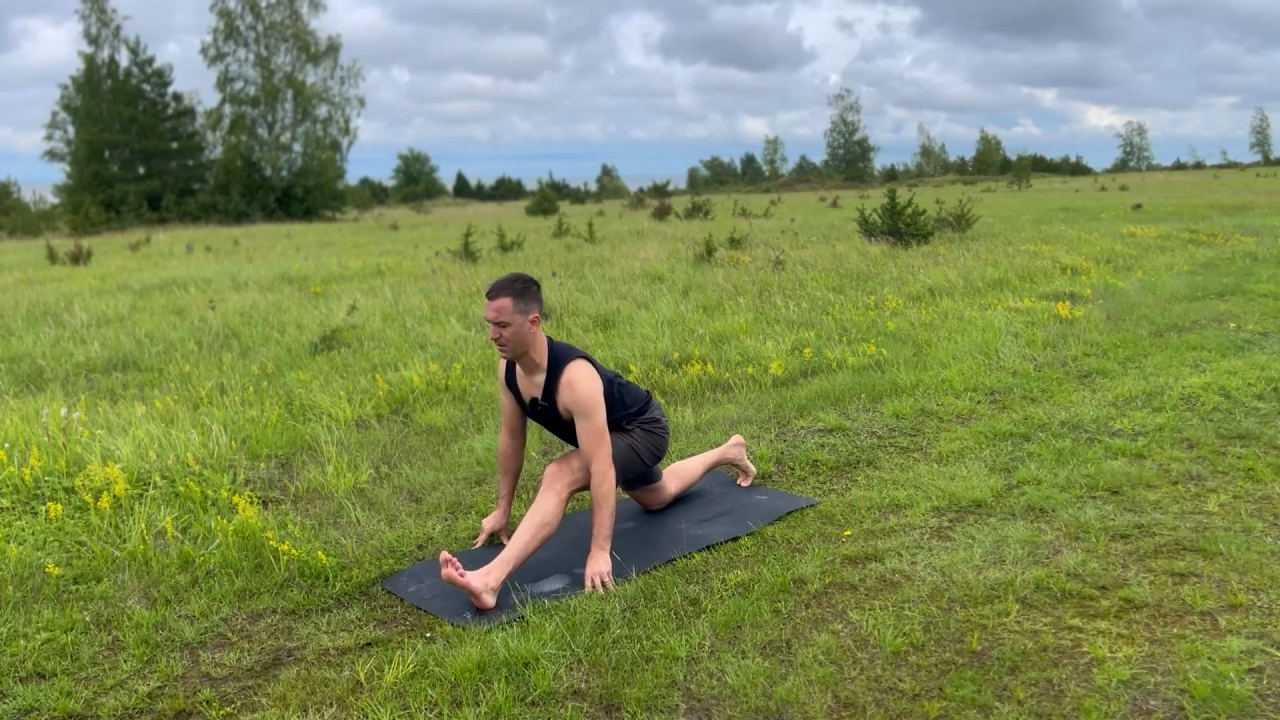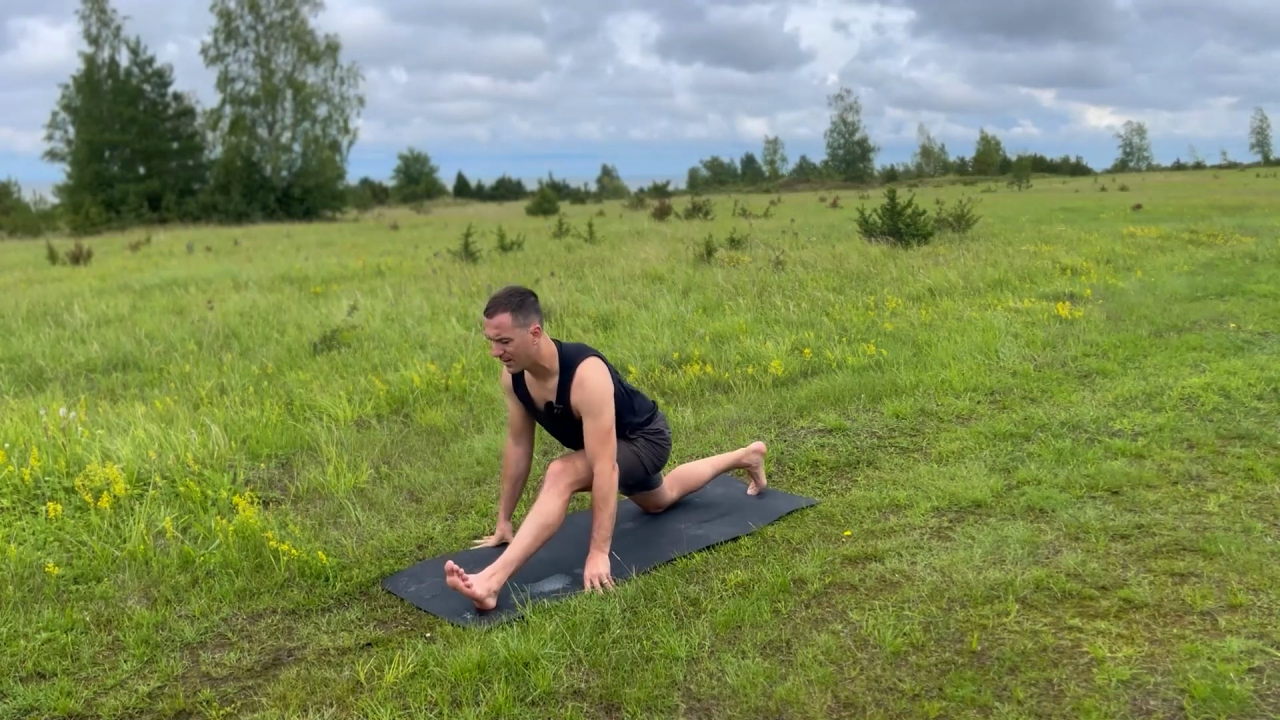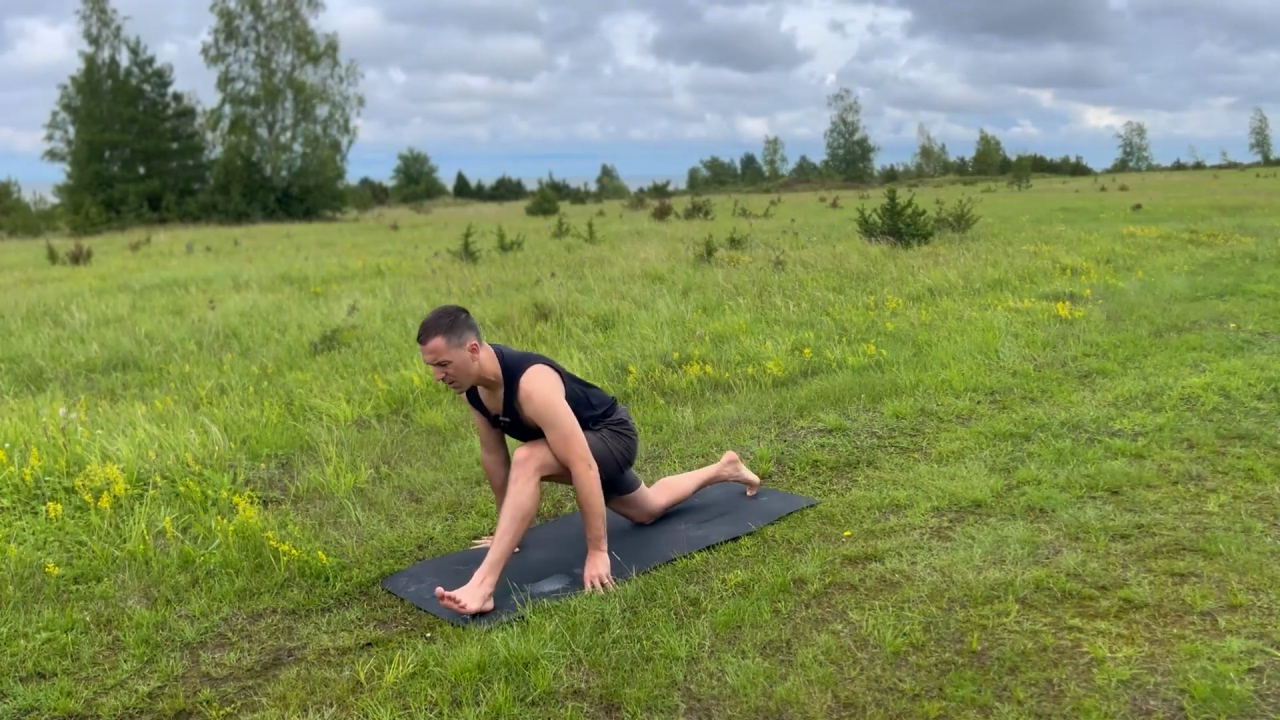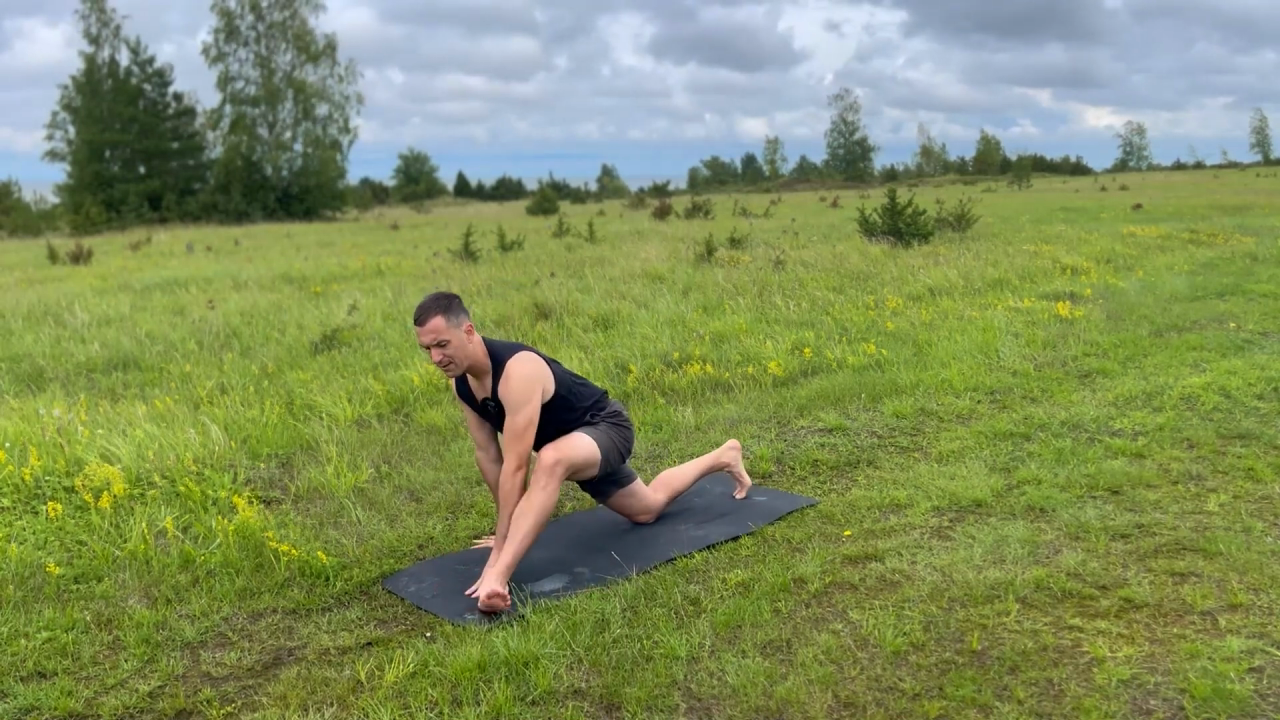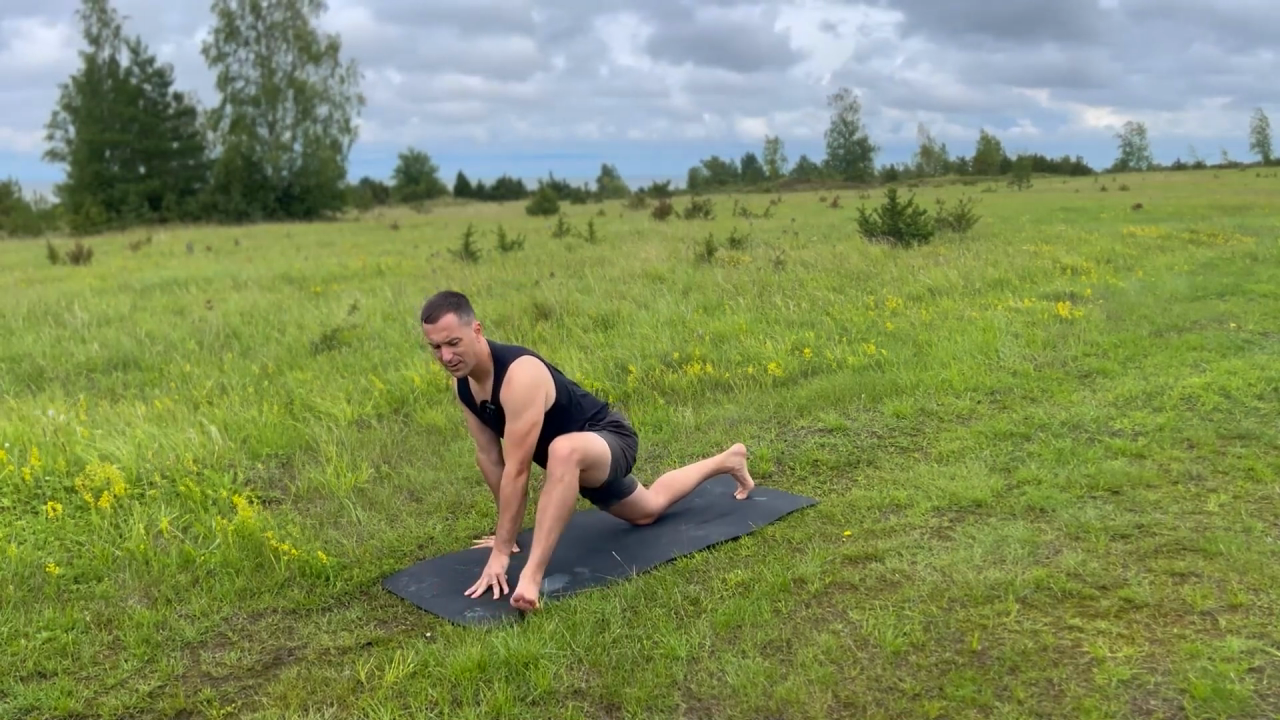
dt=1s
person 1, frame 1
left shoulder: (574, 378)
right shoulder: (508, 368)
left elbow: (602, 469)
right elbow: (511, 438)
left wrist: (599, 551)
right wrist: (502, 509)
left hip: (643, 429)
right hip: (616, 432)
left knee: (559, 477)
right knee: (658, 499)
left ankle: (490, 579)
right ankle: (728, 452)
person 1, frame 2
left shoulder: (586, 375)
right shoulder: (513, 375)
left elbow: (605, 469)
right elbow: (518, 446)
left wrist: (599, 552)
right wrist: (503, 520)
left hip: (644, 438)
right hip: (615, 439)
left knee: (561, 475)
right knee: (660, 501)
left ankle: (491, 581)
right ankle: (745, 457)
person 1, frame 3
left shoulder: (532, 385)
right shoulder: (471, 380)
left elbow: (584, 468)
right elbow: (493, 455)
left wrist: (597, 552)
right wrist: (505, 530)
left hip: (611, 434)
right hip: (582, 438)
left knee: (528, 461)
right knee: (648, 511)
left ankle: (482, 586)
right ankle: (724, 470)
person 1, frame 4
left shoulder: (516, 370)
right shoulder: (460, 381)
left elbow: (516, 466)
right elbow: (487, 454)
left wrist: (498, 551)
right wrist: (508, 528)
left hip: (605, 427)
right hip: (579, 442)
left knee: (552, 460)
right knee: (647, 510)
left ankle: (497, 579)
right ankle: (723, 457)
person 1, frame 5
left shoulder: (520, 375)
right shoulder: (462, 381)
left elbow: (516, 470)
right elbow: (488, 457)
left wrist: (501, 551)
right wrist: (505, 533)
left hip: (609, 439)
right hip: (585, 457)
left knee: (564, 451)
right knee: (649, 511)
left ankle: (531, 578)
right ankle: (726, 461)
